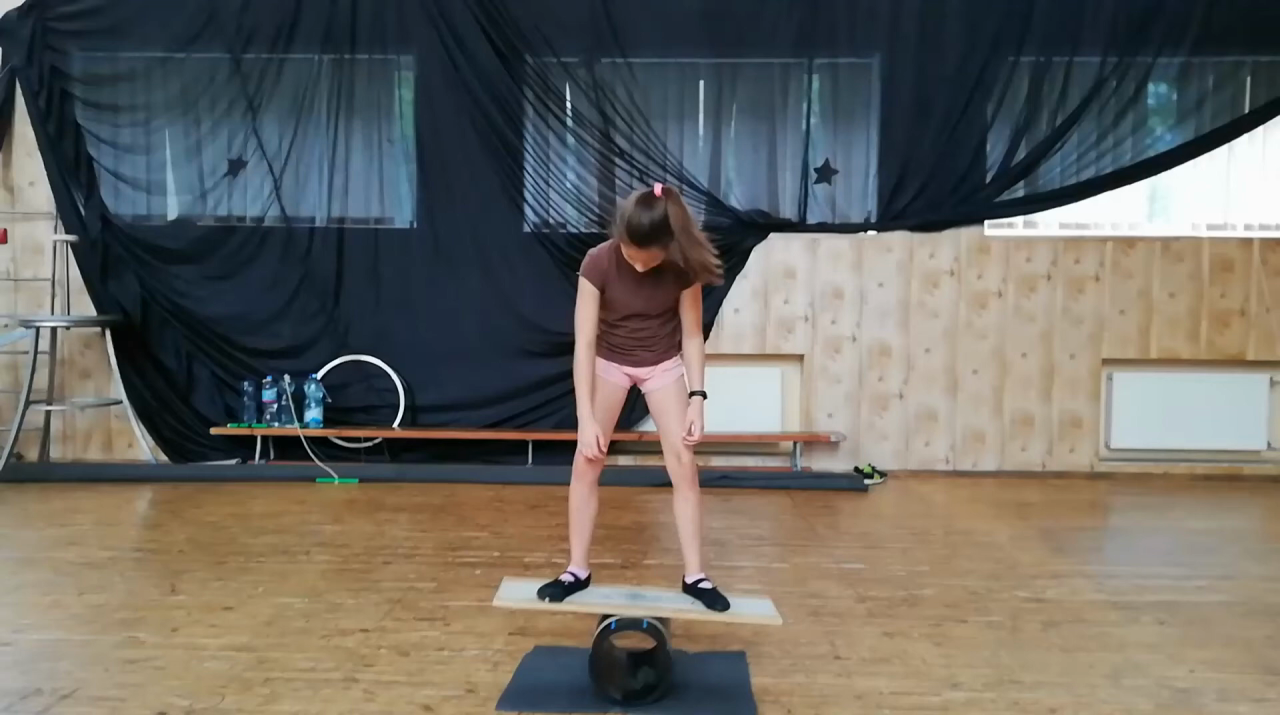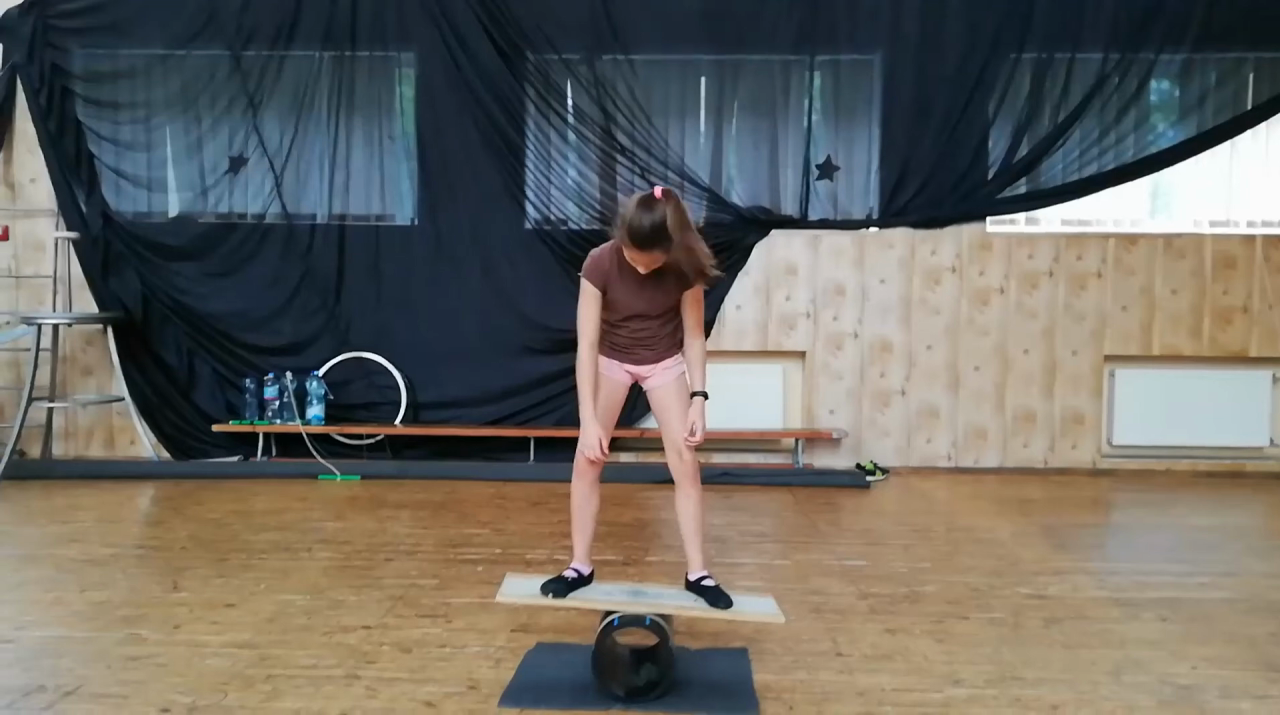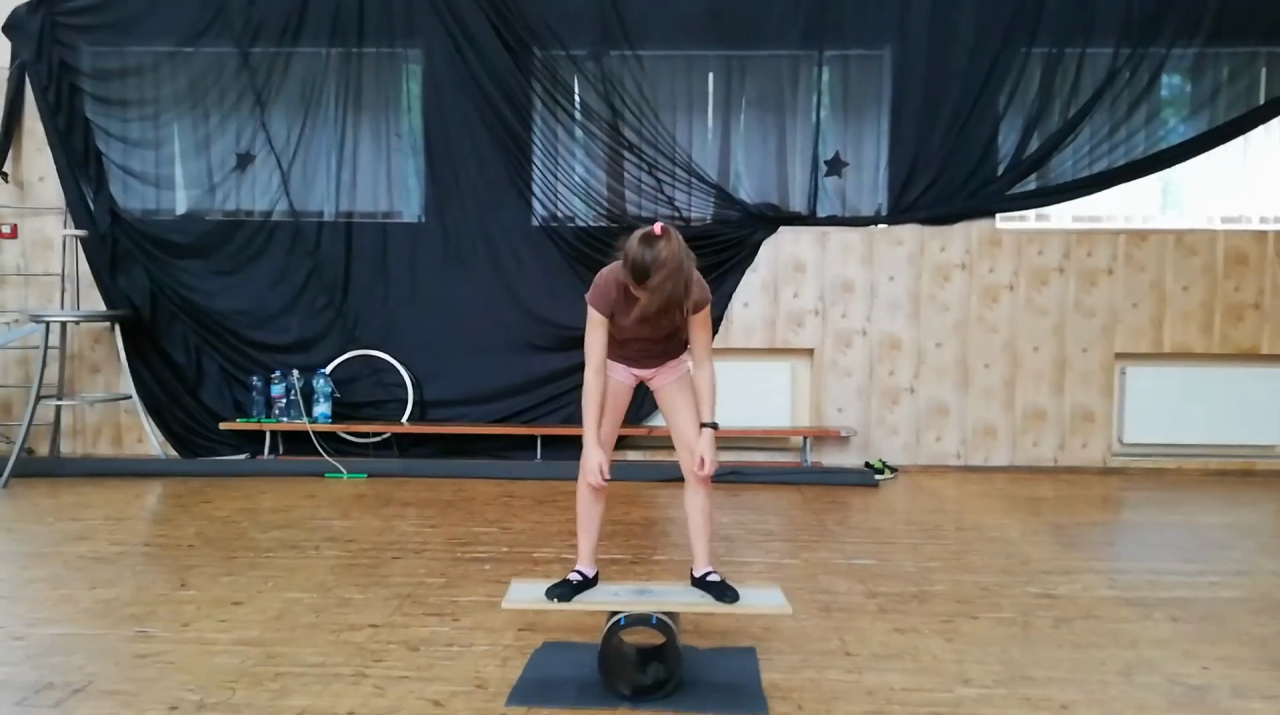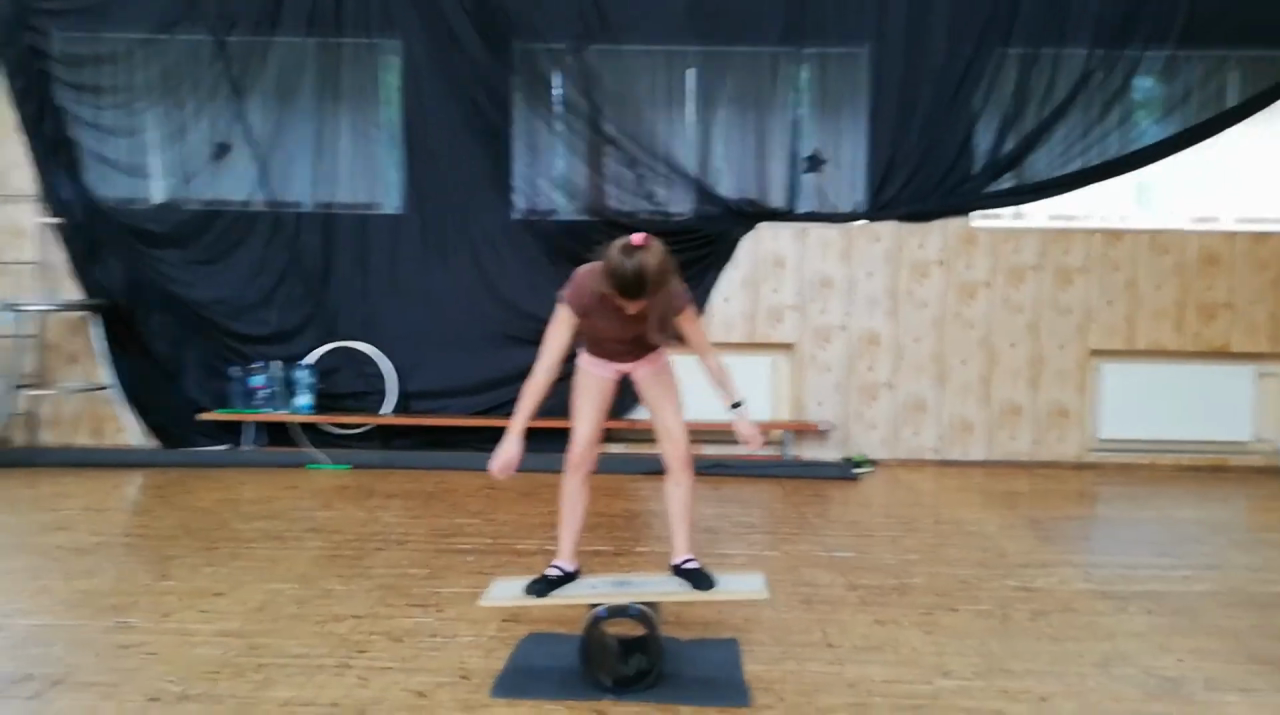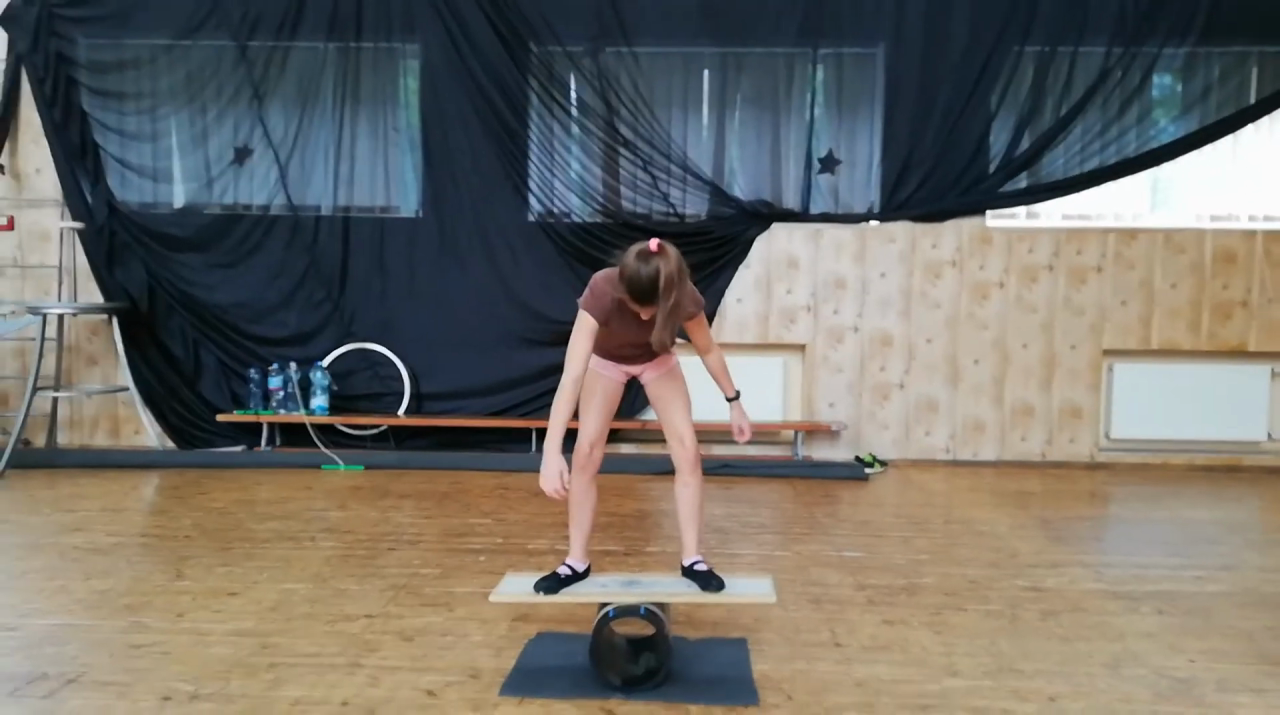
dt=0.3s
person 1, frame 1
left shoulder: (683, 266)
right shoulder: (598, 263)
left elbow: (692, 336)
right elbow: (584, 343)
left wrist: (697, 397)
right wrist: (586, 418)
left hip: (664, 366)
right hip: (609, 364)
left knee: (683, 463)
right knee: (586, 461)
left ankle: (694, 576)
right ankle: (577, 570)
person 1, frame 2
left shoulder: (684, 267)
right shoulder: (600, 263)
left elbow: (694, 336)
right elbow: (586, 344)
left wrist: (698, 398)
right wrist: (588, 419)
left hip: (665, 364)
right hip: (611, 361)
left knee: (685, 461)
right knee: (587, 458)
left ankle: (697, 573)
right ankle: (580, 566)
person 1, frame 3
left shoulder: (692, 289)
right shoulder: (607, 285)
left elbow: (703, 362)
right elbow: (595, 368)
left wrist: (708, 429)
right wrist: (590, 443)
left hip: (670, 364)
right hip: (617, 364)
left knee: (697, 461)
right knee: (592, 461)
left ankle: (703, 569)
right ankle: (585, 569)
person 1, frame 4
left shoulder: (670, 292)
right shoulder: (584, 285)
left elbow: (705, 350)
right elbow: (547, 363)
left wrist: (736, 408)
right wrist: (514, 434)
left hip: (648, 357)
right hip: (596, 359)
left knee: (678, 449)
right knee: (580, 452)
left ankle: (682, 558)
right ankle: (565, 563)
person 1, frame 5
left shoulder: (683, 296)
right shoulder: (602, 292)
left elbow: (708, 352)
right elbow: (573, 374)
left wrist: (734, 402)
right wrist: (551, 452)
left hip: (657, 361)
right hip: (606, 363)
left knee: (686, 451)
right knee: (586, 452)
left ankle: (692, 560)
right ankle: (576, 562)
